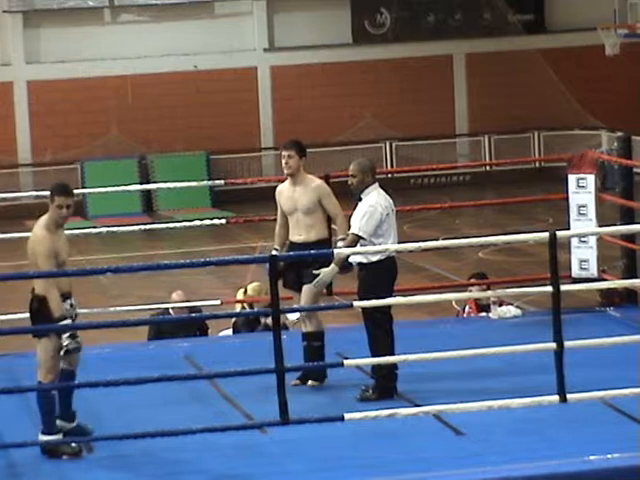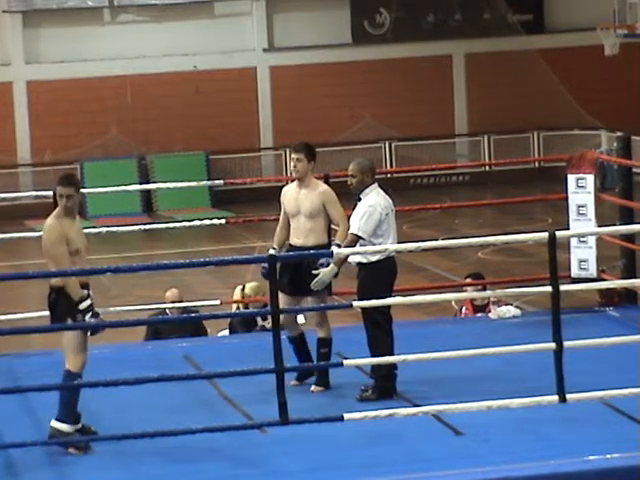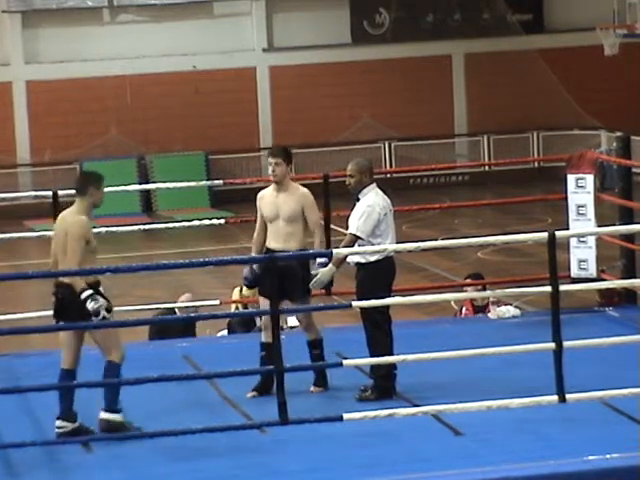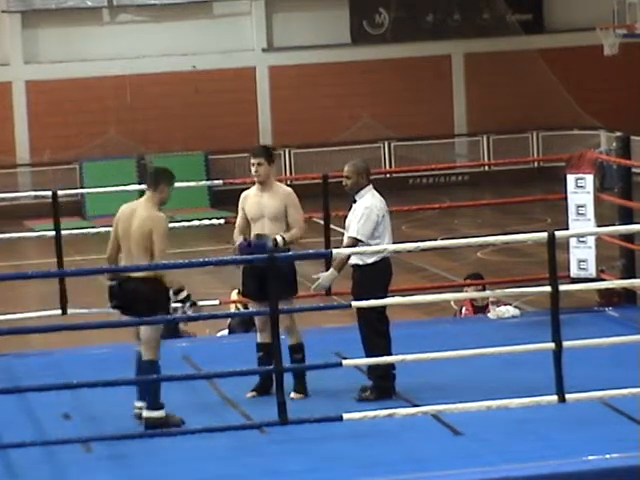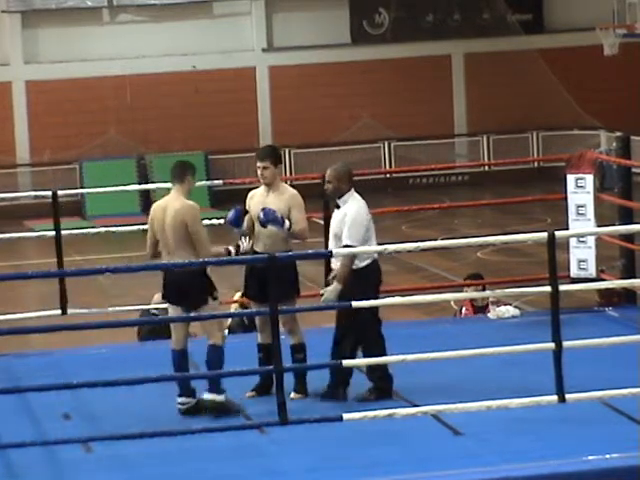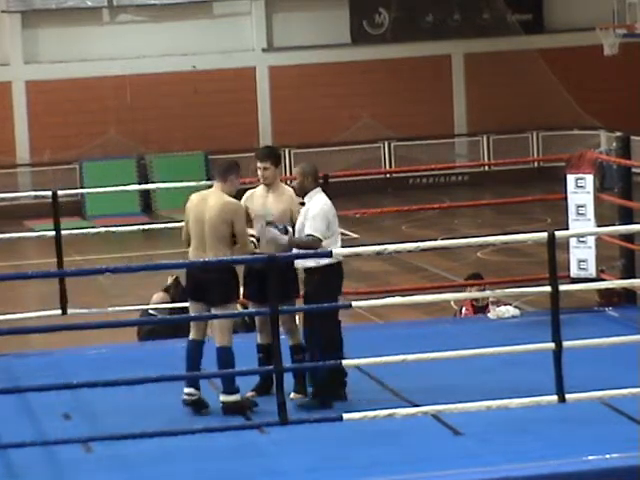
dt=0.7s
person 1, frame 1
left shoulder: (56, 227)
right shoulder: (43, 237)
right elbow: (49, 287)
left wrist: (69, 302)
right wrist: (65, 326)
left hip: (60, 302)
right hip: (47, 307)
left knee: (71, 361)
right knee: (48, 371)
left ankle: (66, 420)
right ankle: (49, 437)
person 1, frame 2
left shoulder: (75, 220)
right shoulder: (54, 227)
right elbow: (66, 273)
right wrist: (86, 306)
left hip: (78, 294)
right hip: (66, 297)
left knee: (78, 361)
right knee: (75, 362)
left ankle: (71, 421)
right ankle: (61, 425)
person 1, frame 3
left shoulder: (64, 217)
right shoulder: (81, 222)
left elbow: (57, 262)
right elbow: (73, 269)
right wrist: (90, 297)
left hip: (65, 294)
right hip: (80, 292)
left knee: (69, 361)
right knee: (115, 354)
left ankle: (66, 422)
right ankle: (111, 416)
person 1, frame 4
left shoulder: (124, 210)
right shoulder: (157, 219)
left elbow: (111, 255)
left wrist: (114, 283)
right wrist: (183, 297)
left hip: (126, 284)
right hip: (148, 287)
left knee: (143, 346)
right knee: (152, 352)
left ankle: (142, 403)
right ankle: (154, 412)
person 1, frame 5
left shoulder: (155, 209)
right shoulder: (189, 208)
left elbow: (151, 253)
right elbow: (206, 252)
right wrist: (233, 250)
left hip: (171, 278)
right hip: (193, 278)
left knee: (178, 340)
right knee: (215, 336)
left ankle: (185, 398)
right ankle: (214, 395)
person 1, frame 6
left shoulder: (193, 200)
right shoulder: (233, 206)
right elbow: (246, 251)
right wrist: (251, 241)
left hip: (195, 271)
right hip: (220, 273)
left knee: (196, 333)
right knee: (223, 338)
left ankle: (191, 391)
right ankle: (230, 397)
person 2, frame 1
left shoulder: (317, 187)
right shoulder: (280, 191)
left elbow: (339, 217)
right wrist: (276, 253)
left hip: (317, 250)
right hip: (294, 251)
left knee: (308, 311)
right knee: (303, 315)
left ankle: (319, 370)
right ankle: (309, 370)
person 2, frame 2
left shoulder: (323, 192)
right shoulder: (286, 192)
left elbow: (343, 224)
right wrist: (273, 252)
left hip: (316, 255)
right hip: (293, 255)
left knee: (319, 318)
right knee: (285, 317)
left ankle: (322, 376)
right ankle: (306, 365)
person 2, frame 3
left shoulder: (302, 195)
right shoulder: (262, 196)
left elbow: (317, 230)
right wrist: (253, 260)
left hip: (295, 260)
right hip: (270, 260)
left knee: (306, 321)
right knee: (266, 323)
left ankle: (321, 376)
right ankle: (266, 380)
person 2, frame 4
left shoulder: (286, 194)
right shoulder: (245, 197)
left elbow: (299, 229)
right elbow: (239, 230)
left wrist: (277, 241)
right wrist: (241, 244)
left hip: (280, 262)
right hip: (255, 262)
left knee: (287, 323)
right knee: (261, 324)
left ankle: (300, 382)
right ankle: (265, 381)
person 2, frame 5
left shoulder: (291, 196)
right shoulder: (252, 196)
left elbow: (303, 233)
right elbow: (247, 234)
left wrist: (281, 222)
right wrist: (238, 224)
left hip: (281, 263)
right hip: (257, 263)
left knee: (289, 324)
right knee: (262, 324)
left ankle: (300, 382)
right ankle: (265, 381)
person 2, frame 6
left shoulder: (291, 196)
right shoulder: (250, 196)
left wrist: (284, 230)
left hip: (282, 265)
right hip: (256, 264)
left knee: (289, 324)
right knee: (262, 325)
left ankle: (300, 382)
right ankle: (265, 380)
person 3, frame 1
left shoulder: (372, 204)
right shoulder: (378, 198)
left elbow: (353, 240)
left wrist: (333, 268)
left hip: (375, 268)
right hip: (379, 266)
left knee: (377, 327)
right knee: (380, 325)
left ankle: (384, 385)
right ankle: (384, 379)
person 3, frame 2
left shoulder: (371, 204)
right shoulder: (378, 198)
left elbow: (352, 240)
left wrist: (332, 268)
left hip: (374, 269)
right hip: (379, 266)
left knee: (377, 326)
right knee: (379, 325)
left ankle: (384, 385)
right ankle: (384, 379)
person 3, frame 3
left shoulder: (370, 204)
right shoulder: (376, 198)
left elbow: (351, 240)
left wrist: (331, 269)
left hip: (373, 269)
right hip: (377, 266)
left knee: (376, 327)
right knee: (378, 325)
left ankle: (383, 385)
right ankle: (383, 379)
person 3, frame 4
left shoulder: (368, 206)
right shoulder: (370, 200)
left elbow: (352, 244)
left wrist: (332, 273)
left hip: (370, 270)
right hip: (372, 268)
left knee: (372, 328)
right knee: (375, 327)
left ankle: (382, 386)
right ankle: (382, 379)
person 3, frame 5
left shoulder: (354, 211)
right shoulder: (343, 207)
left elbow: (350, 253)
left wrist: (336, 286)
right wrist: (336, 276)
left hip: (361, 276)
right hip: (351, 276)
left knee: (368, 333)
right knee: (345, 333)
left ankle: (381, 386)
right ankle: (338, 386)
person 3, frame 6
left shoulder: (318, 205)
right shoulder: (315, 203)
left elbow: (313, 242)
left wrist: (283, 239)
left hip: (323, 274)
right hip: (321, 272)
left knee: (316, 333)
right knee: (328, 332)
left ankle: (321, 393)
right ankle: (335, 388)
